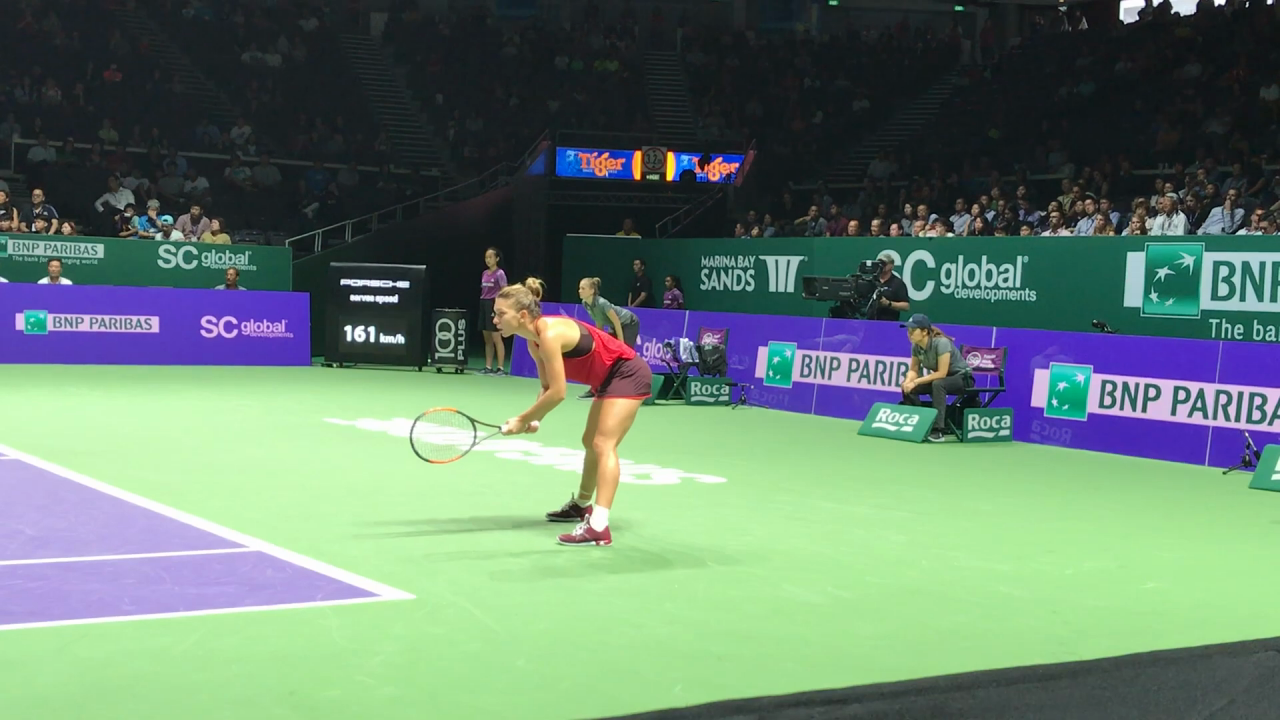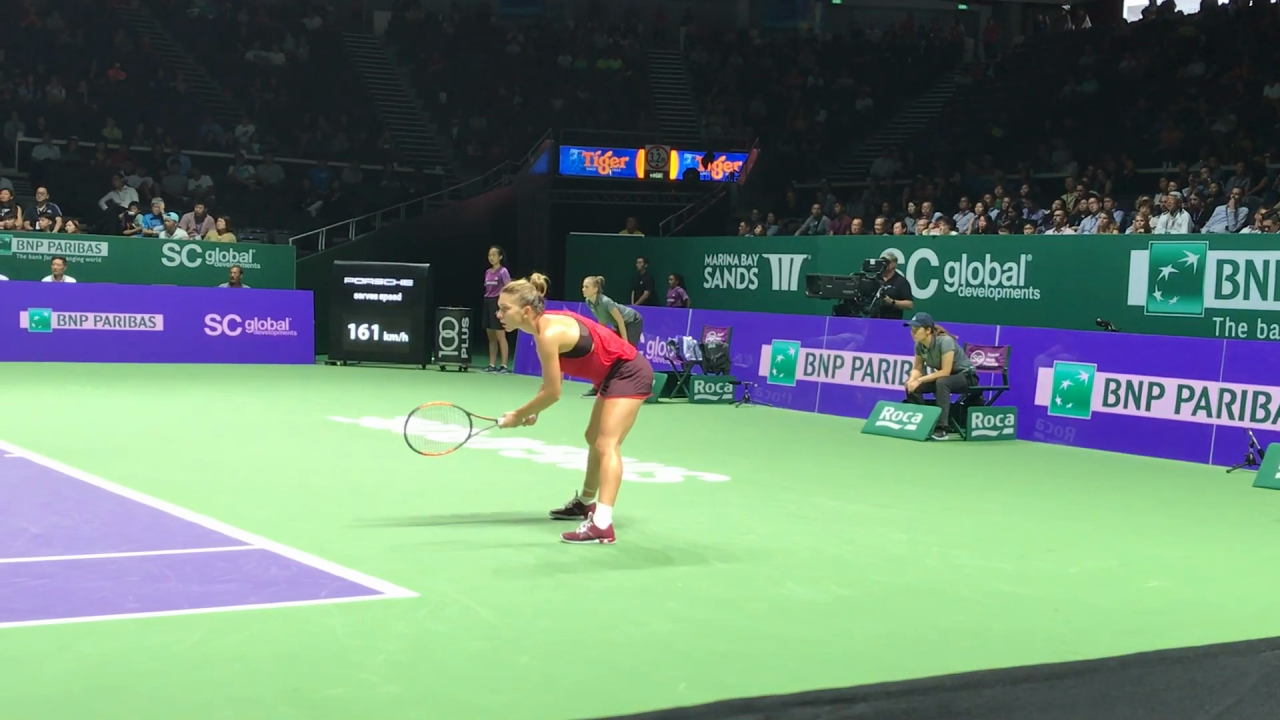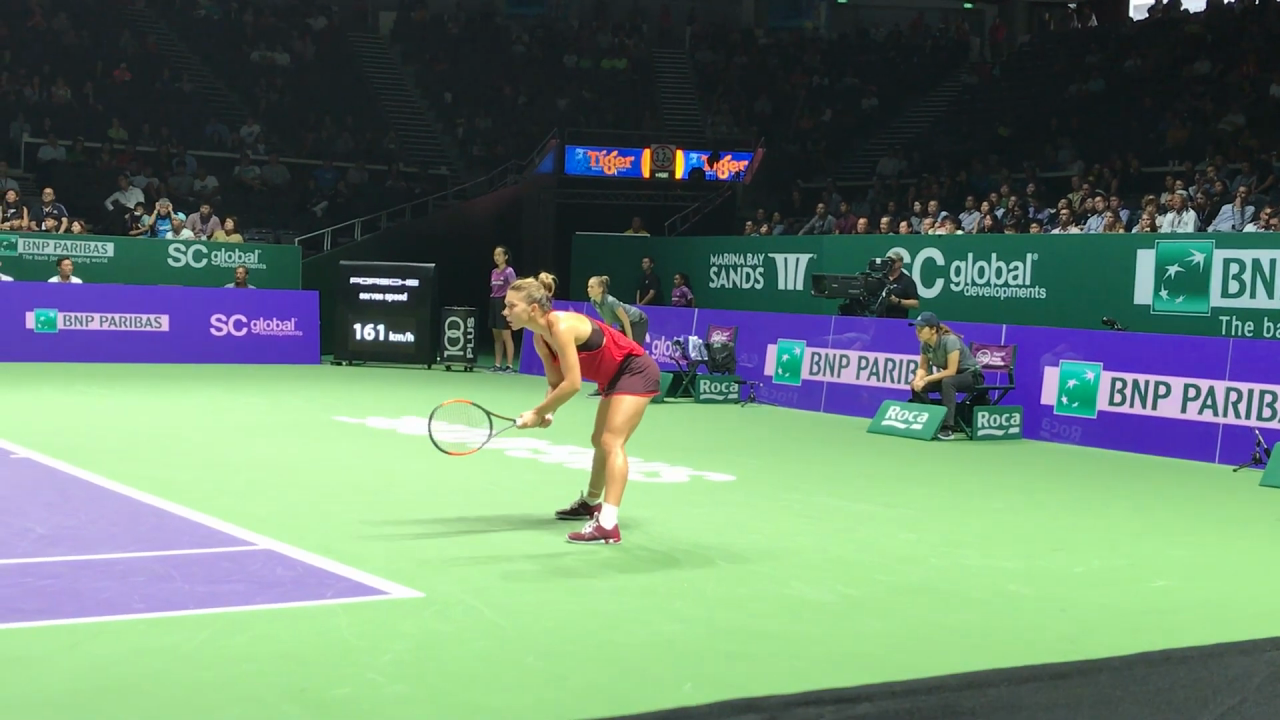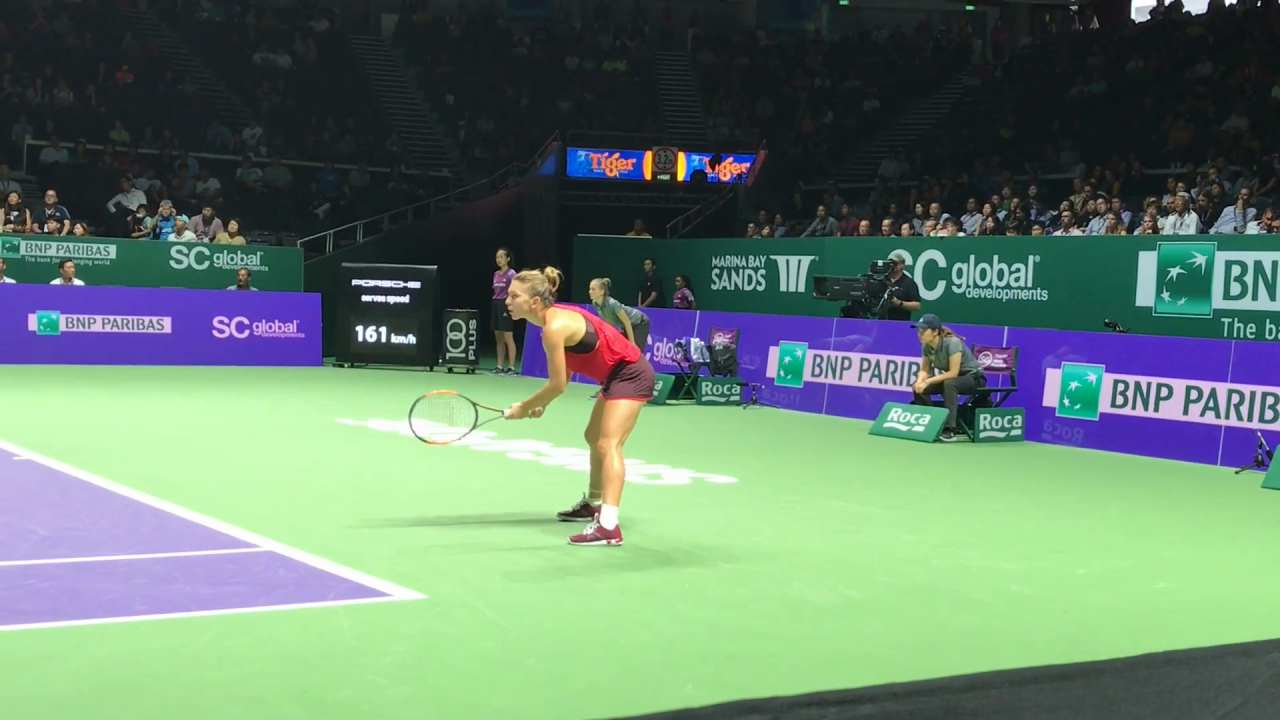
dt=0.5s
person 1, frame 1
left shoulder: (549, 333)
right shoulder: (535, 340)
left elbow: (558, 393)
right elbow: (548, 388)
left wrist: (523, 420)
right wrist: (535, 418)
left hip: (628, 373)
right hip: (609, 378)
left knee: (604, 446)
right knee: (591, 443)
left ankle: (598, 527)
right ankle: (581, 505)
person 1, frame 2
left shoulder: (550, 333)
right shoulder: (544, 327)
left elbow: (553, 392)
right elbow: (551, 381)
left wrist: (518, 415)
right wrist: (533, 412)
left hip: (629, 372)
right hip: (614, 374)
left knee: (606, 444)
right knee: (594, 439)
left ankle: (602, 525)
right ankle: (586, 502)
person 1, frame 3
left shoulder: (561, 326)
right shoulder: (540, 338)
left elbow: (573, 384)
right elbow: (557, 383)
left wrist: (538, 412)
right wrist: (547, 413)
left hip: (636, 370)
right hip: (616, 377)
left knee: (612, 443)
right knee: (599, 441)
left ankle: (607, 525)
right ankle: (591, 503)
person 1, frame 4
left shoulder: (555, 326)
right shoulder: (552, 321)
left elbow: (558, 385)
right elbow: (561, 377)
left wrist: (524, 407)
right wrist: (539, 405)
left hip: (631, 374)
right hip: (618, 374)
left knee: (608, 445)
right knee: (594, 438)
left ankle: (608, 525)
right ankle: (592, 504)
